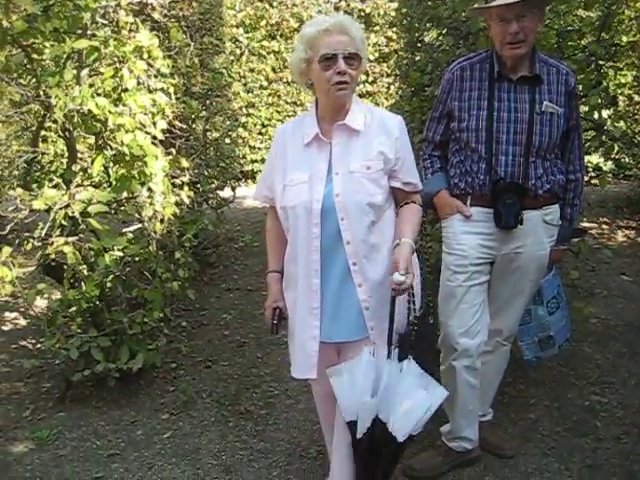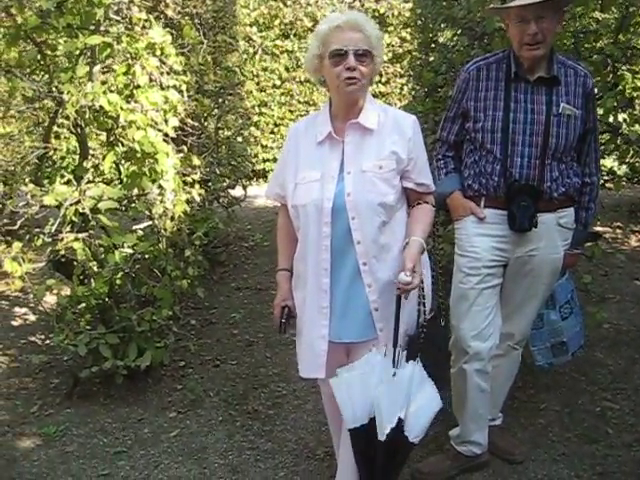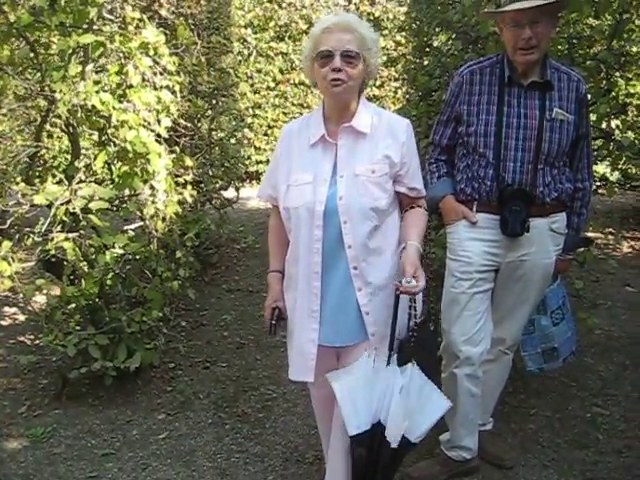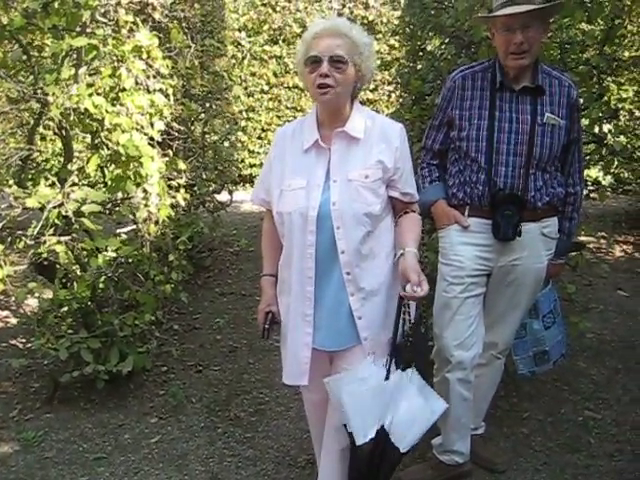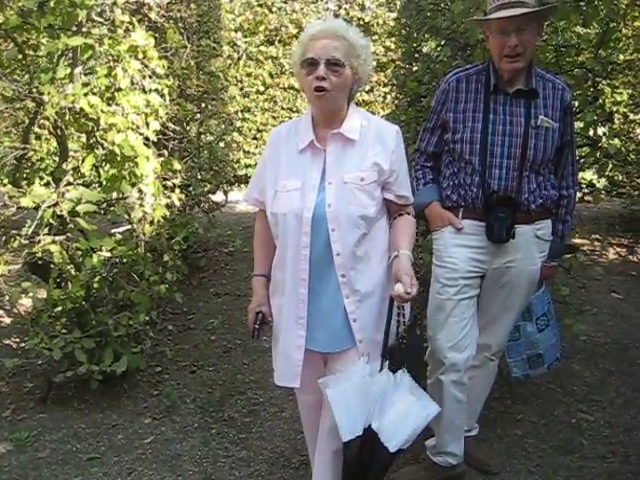
dt=0.4s
person 1, frame 1
left shoulder: (561, 80)
right shoulder: (460, 74)
left elbow: (572, 162)
right elbow: (431, 145)
left wrist: (563, 232)
right wrist: (438, 193)
left hip: (534, 223)
right hip: (470, 218)
left knee: (501, 331)
right knee: (462, 337)
left ankle: (479, 417)
right ankle: (460, 438)
person 1, frame 2
left shoulder: (579, 82)
right shoulder: (477, 75)
left elbow: (588, 167)
right elbow: (445, 146)
left wrist: (577, 236)
right wrist: (451, 194)
left hip: (548, 227)
right hip: (484, 220)
left knee: (513, 335)
right knee: (473, 340)
left ankle: (489, 421)
person 1, frame 3
left shoulder: (572, 87)
right shoulder: (470, 78)
left elbow: (580, 171)
right elbow: (438, 149)
left wrist: (569, 241)
right wrist: (442, 197)
left hip: (541, 231)
right hip: (476, 224)
left knee: (503, 339)
right knee: (464, 344)
left ankle: (479, 426)
person 1, frame 4
left shoulder: (564, 91)
right shoulder: (462, 83)
left elbow: (571, 175)
right elbow: (431, 154)
left wrist: (561, 246)
right wrist: (435, 202)
left hip: (532, 235)
right hip: (468, 228)
left knee: (496, 343)
right knee: (456, 348)
left ankle: (471, 431)
person 1, frame 5
left shoulder: (557, 94)
right shoulder: (457, 85)
left elbow: (565, 177)
right elbow: (425, 155)
left wrist: (554, 247)
right wrist: (429, 203)
left hip: (526, 237)
right hip: (462, 230)
left knee: (489, 346)
right knee: (449, 350)
left ankle: (465, 432)
person 2, frame 1
left shoulder: (387, 127)
right shoulder: (287, 136)
left elbow: (409, 198)
right elbow: (277, 214)
left wrist: (404, 246)
right wrist: (274, 278)
left hip: (371, 292)
right hip: (313, 294)
right knee: (326, 394)
person 2, frame 2
left shoulder: (401, 127)
right shoulder: (300, 134)
left elbow: (422, 199)
right elbow: (288, 212)
left wrist: (413, 246)
right wrist: (283, 276)
left hip: (381, 293)
right hip: (322, 293)
right knee: (335, 393)
person 2, frame 3
left shoulder: (395, 130)
right shoulder: (293, 135)
left elbow: (414, 204)
right elbow: (280, 214)
left wrist: (410, 249)
right wrist: (275, 278)
left hip: (371, 295)
right hip: (313, 296)
right knee: (325, 396)
person 2, frame 4
left shoulder: (387, 135)
right shoulder: (286, 139)
left elbow: (406, 209)
right elbow: (272, 216)
left wrist: (407, 255)
right wrist: (268, 282)
left hip: (365, 300)
right hip: (305, 301)
right knee: (317, 400)
person 2, frame 5
left shoulder: (384, 137)
right shoulder: (281, 140)
left elbow: (401, 211)
right elbow: (265, 218)
left wrist: (402, 258)
right wrist: (259, 283)
left hip: (359, 302)
right hip: (299, 303)
right knee: (311, 401)
